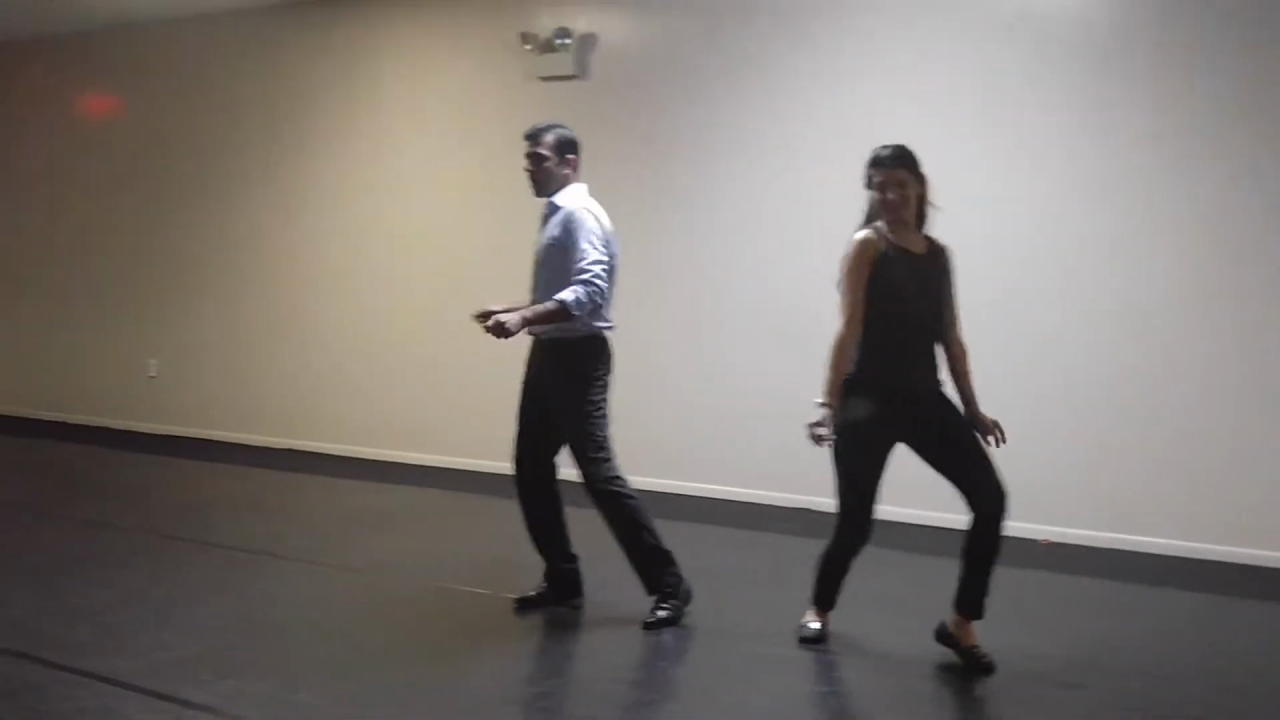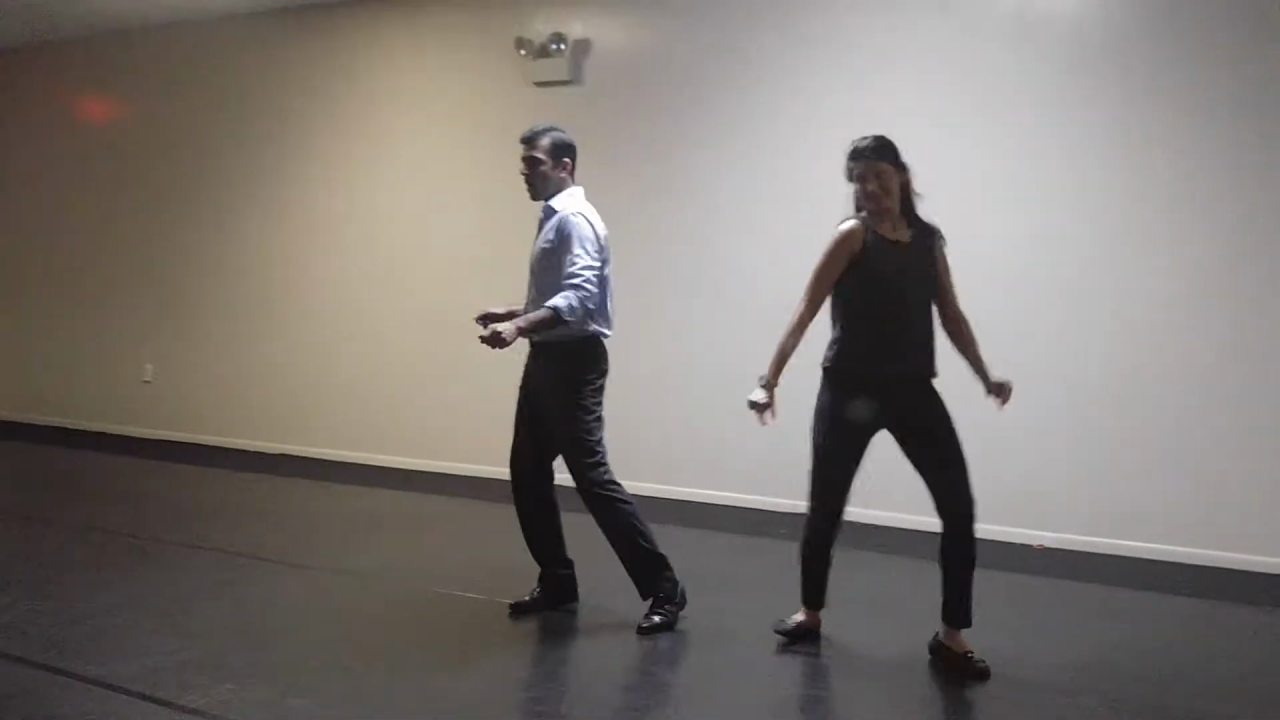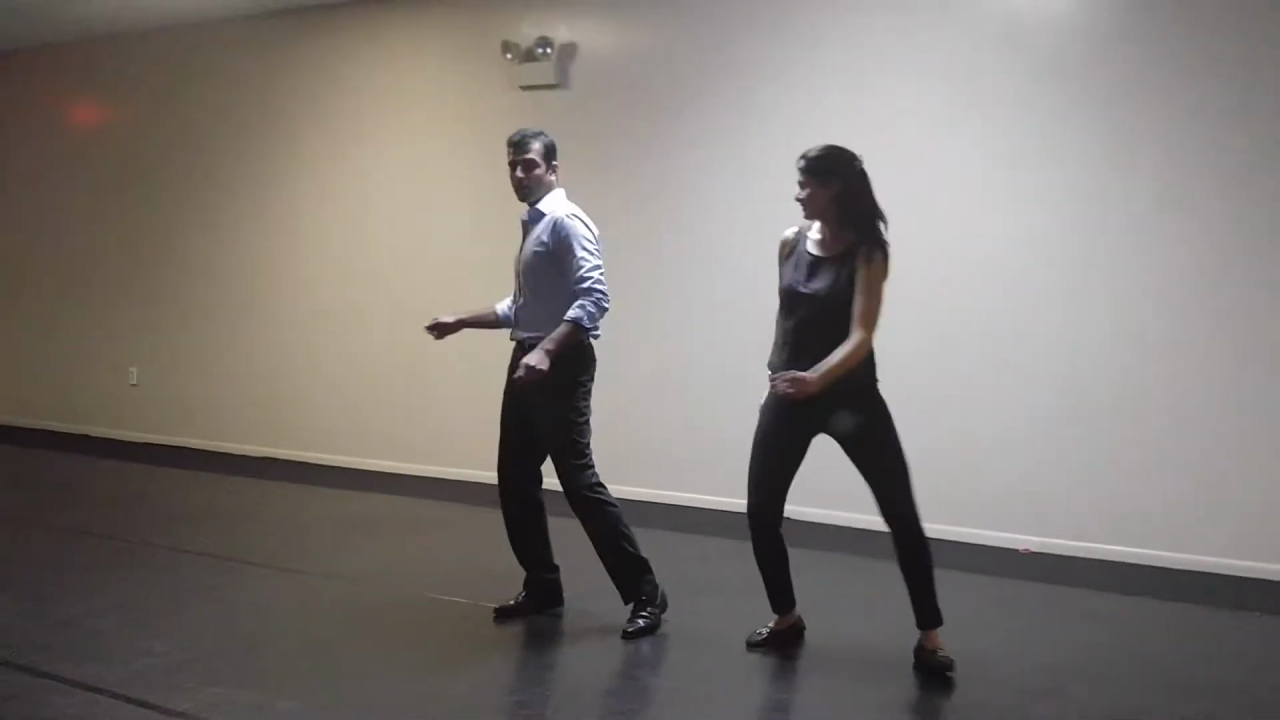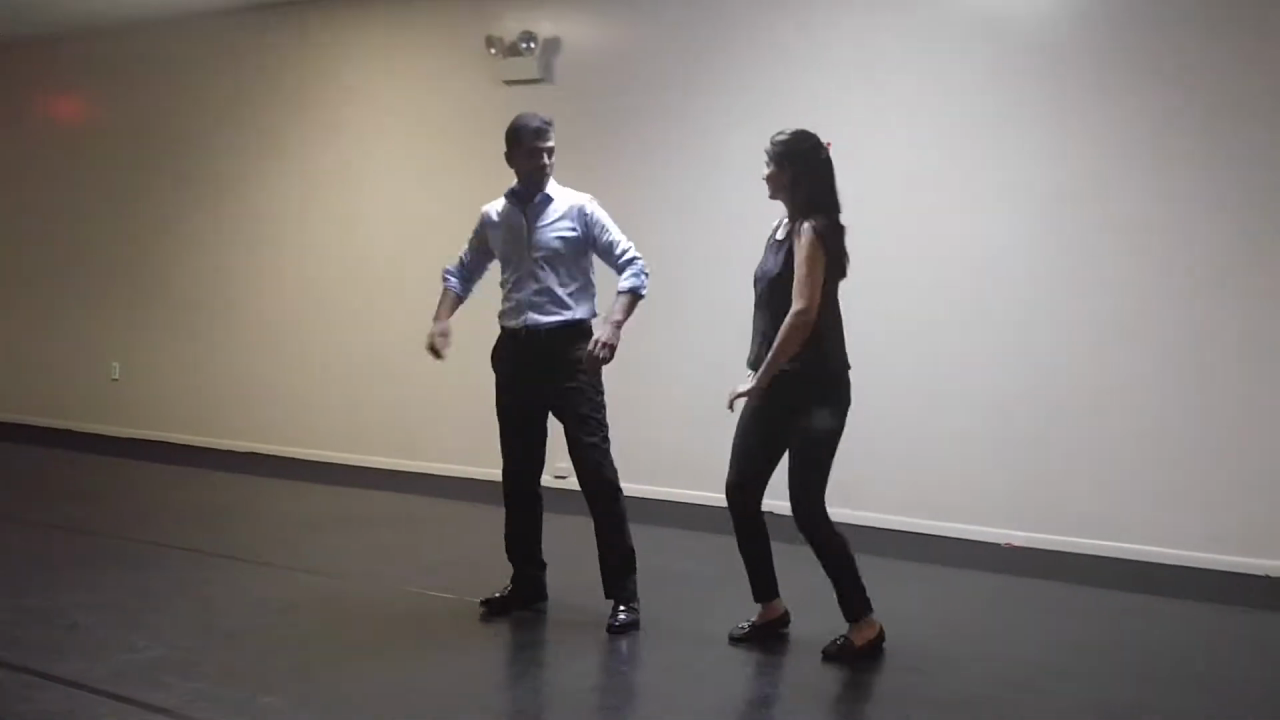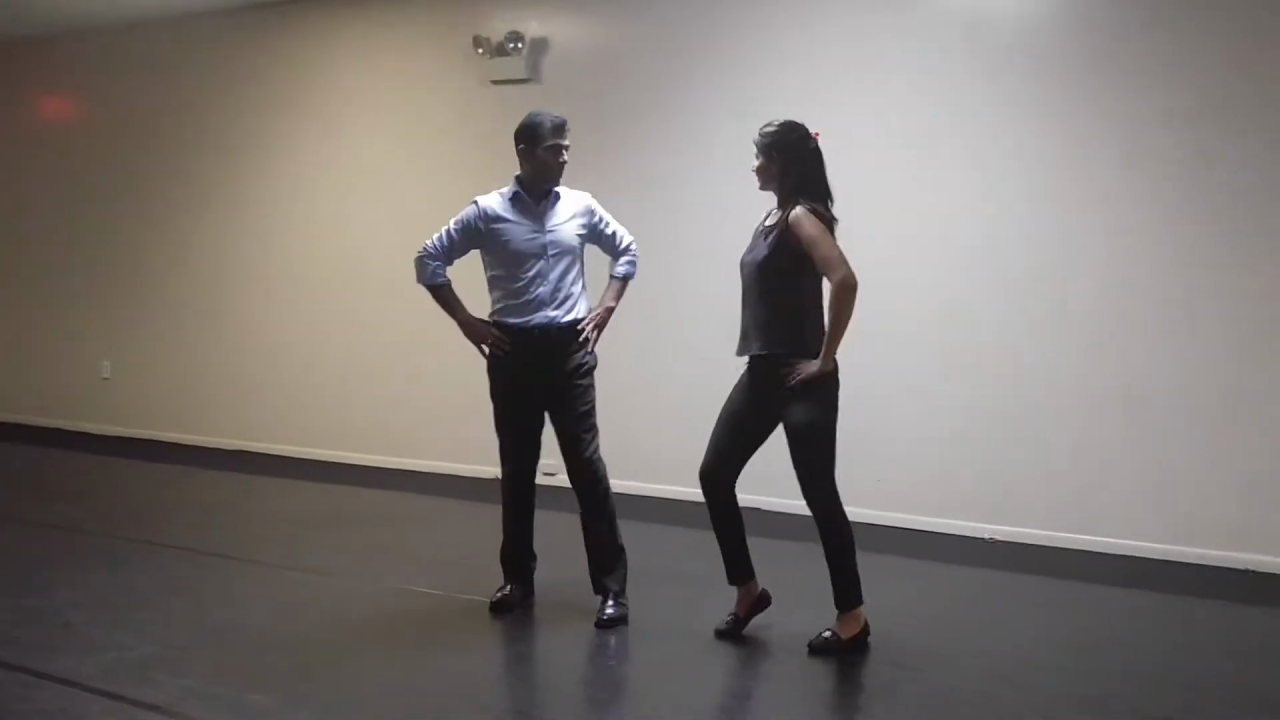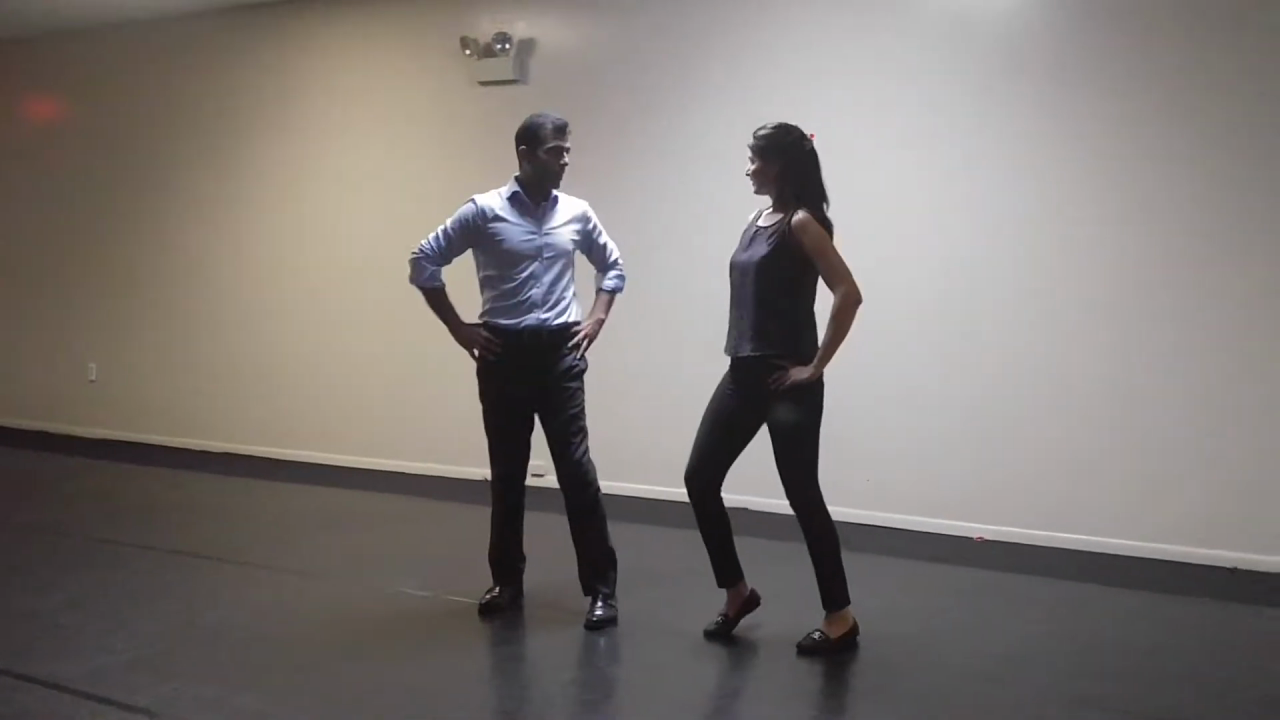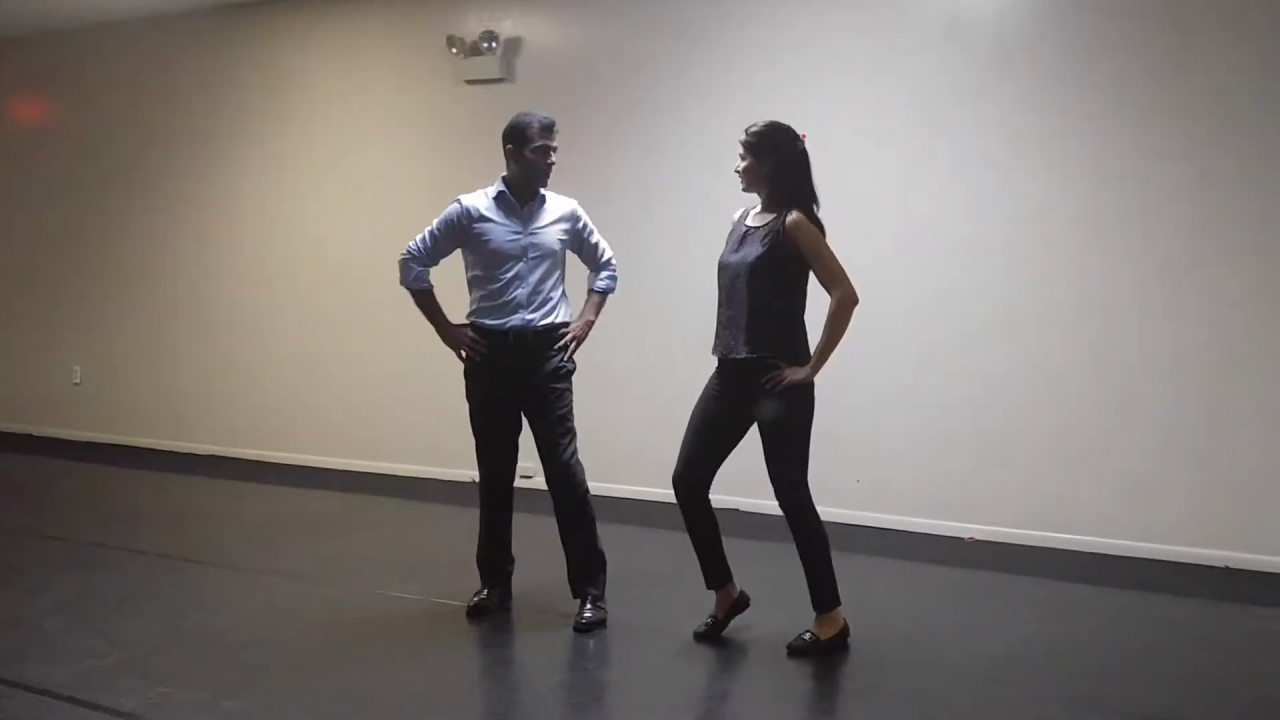
dt=0.3s
person 1, frame 1
left shoulder: (938, 255)
right shoulder: (867, 244)
left elbow: (950, 337)
right elbow: (851, 330)
left wrist: (973, 409)
right wrist: (829, 404)
left hip: (923, 398)
right hip: (866, 399)
left knee: (991, 501)
right knee: (856, 524)
left ankle: (961, 623)
right ankle: (819, 609)
person 1, frame 2
left shoulder: (927, 240)
right shoulder: (852, 235)
left elbow: (950, 312)
right elbow: (806, 310)
left wrist: (983, 373)
right wrist: (769, 380)
left hip: (912, 390)
right hip: (850, 389)
left knee: (958, 508)
right knee: (825, 510)
left ankle: (952, 634)
right ankle: (810, 612)
person 1, frame 3
left shoulder: (866, 253)
right shoulder: (791, 242)
left elbow: (862, 336)
left wrist: (818, 377)
left hip: (851, 398)
right hip: (791, 396)
left knee: (901, 515)
right knee: (761, 511)
left ankle: (931, 636)
right ankle: (786, 617)
person 1, frame 4
left shoulder: (812, 231)
right shoulder: (781, 228)
left elbow: (804, 312)
left wrist: (760, 378)
left hip: (818, 388)
right hip: (775, 384)
left knee: (807, 510)
right knee: (740, 494)
left ankle: (863, 624)
right ankle: (771, 608)
person 1, frame 5
left shoulder: (801, 217)
right shoulder: (771, 218)
left elbow: (844, 281)
left wrist: (825, 359)
right wrist: (763, 360)
left hip: (801, 376)
right hip: (762, 371)
left knee: (818, 493)
right knee: (714, 476)
left ankle: (852, 616)
right ankle: (748, 590)
person 1, frame 6
left shoulder: (801, 223)
right shoulder: (757, 220)
left elbow: (848, 294)
left wrist: (817, 365)
right wrist: (745, 361)
left hip: (786, 379)
right hip: (743, 374)
left knee: (802, 495)
right knee: (700, 479)
left ankle: (840, 617)
right ankle: (737, 592)
person 1, frame 7
left shoulder: (795, 224)
right shoulder: (742, 220)
left elbow: (845, 295)
left wrist: (813, 366)
right wrist: (729, 358)
left hip: (778, 380)
right hip: (729, 375)
left knee: (792, 496)
right knee: (687, 481)
left ankle: (830, 618)
right ankle: (726, 594)
person 2, frame 1
left shoulder: (581, 215)
right shoulder: (555, 216)
left elbow: (590, 291)
left wrist: (525, 318)
right wrist: (510, 312)
left hip: (578, 357)
right hip: (547, 355)
left knee: (597, 472)
right knee: (531, 468)
left ankle: (668, 585)
right ankle: (562, 577)
person 2, frame 2
left shoulder: (574, 218)
right shoulder: (552, 219)
left elbow: (580, 297)
left wrist: (519, 325)
right wrist: (509, 315)
left hip: (573, 361)
right hip: (547, 358)
left knee: (591, 477)
right knee: (527, 472)
left ankle: (664, 590)
right ankle: (557, 581)
person 2, frame 3
left shoulder: (567, 222)
right shoulder: (530, 227)
left elbow: (594, 297)
left wrist: (546, 351)
right wrist: (461, 321)
left hip: (562, 366)
right hip: (527, 363)
left knee: (578, 482)
right knee: (515, 480)
left ankle: (645, 596)
right ankle: (543, 585)
person 2, frame 4
left shoulder: (580, 209)
right shoulder: (493, 218)
left elbow: (631, 265)
right elbow: (461, 273)
left wrist: (612, 322)
right wrist: (442, 320)
left hip: (570, 349)
right hip: (514, 351)
left knee: (595, 470)
right knee: (518, 472)
left ankle: (624, 594)
right ankle: (527, 581)
person 2, frame 5
left shoulder: (582, 207)
right shoulder: (487, 211)
left elbow: (626, 250)
right elbow: (429, 261)
left wrist: (606, 307)
right wrist: (467, 322)
left hip: (570, 349)
right hip: (514, 351)
left knee: (586, 466)
right knee: (517, 470)
left ankle: (612, 587)
right ankle: (518, 578)
person 2, frame 6
left shoulder: (578, 214)
right shoulder: (484, 210)
left elbow: (613, 266)
right elbow: (424, 262)
left wrist: (597, 319)
right wrist: (458, 327)
left hip: (561, 352)
right hip: (503, 352)
left knee: (576, 469)
right knee: (507, 471)
left ankle: (601, 588)
right ankle: (507, 580)
person 2, frame 7
left shoulder: (566, 213)
right shoulder: (469, 210)
left elbow: (605, 265)
right elbow: (413, 263)
left wrist: (586, 320)
right wrist: (444, 328)
left hip: (546, 353)
right hip: (488, 353)
left knee: (564, 469)
right knee: (494, 472)
left ankle: (590, 590)
right ankle: (495, 582)
